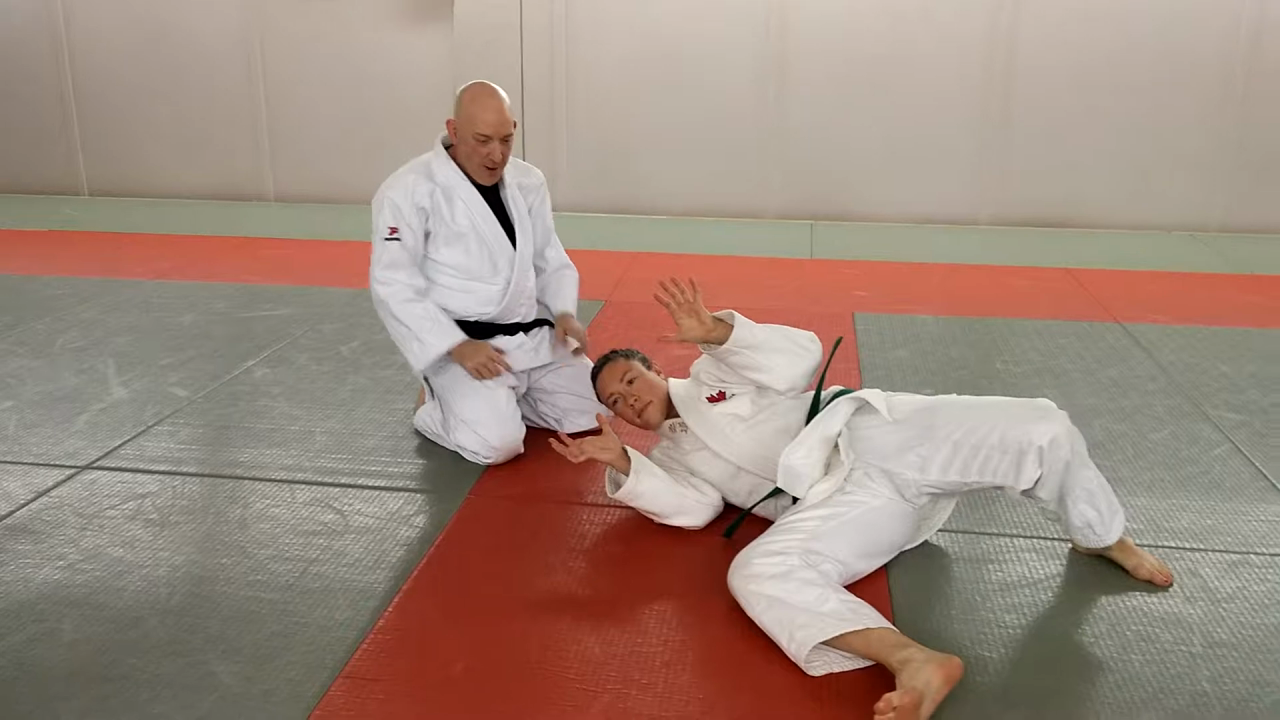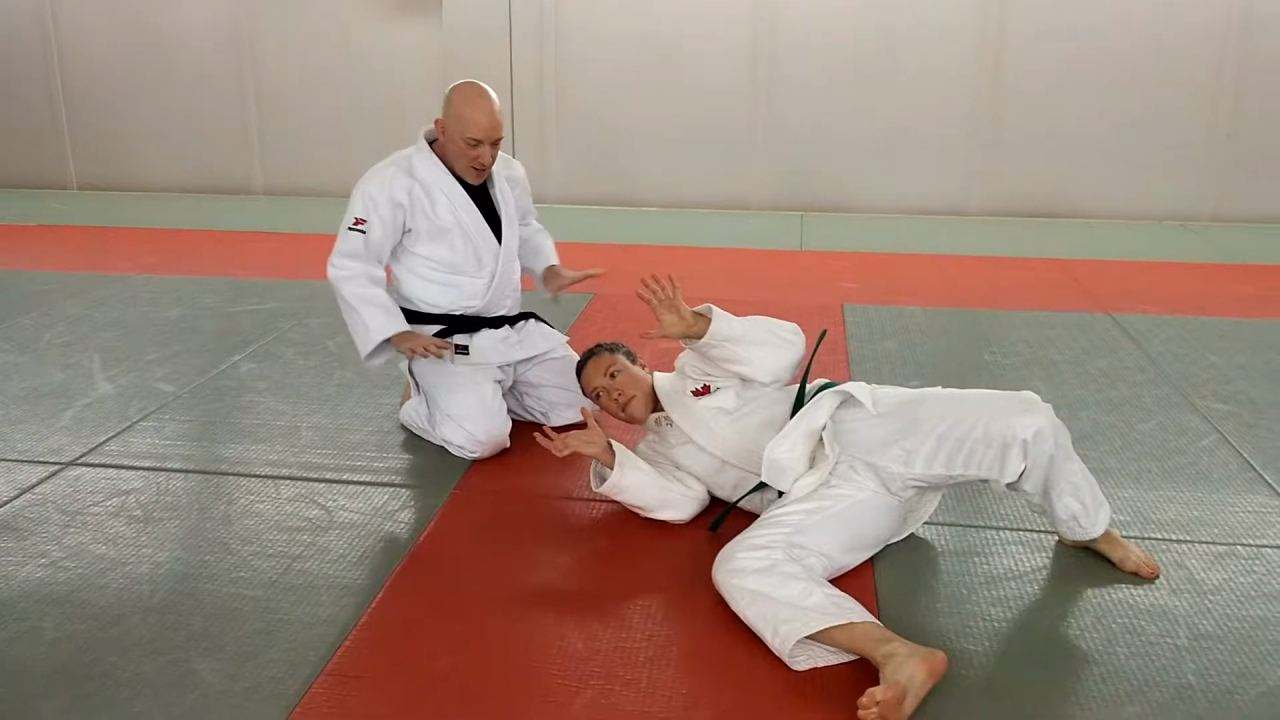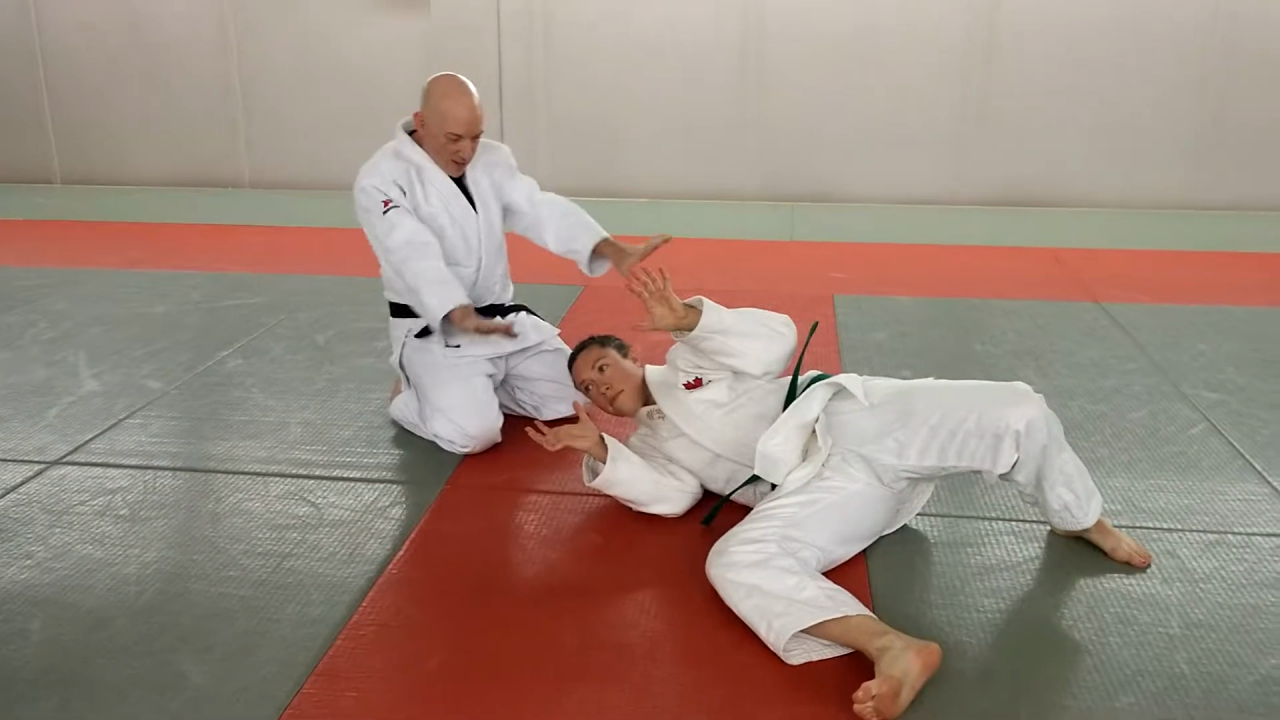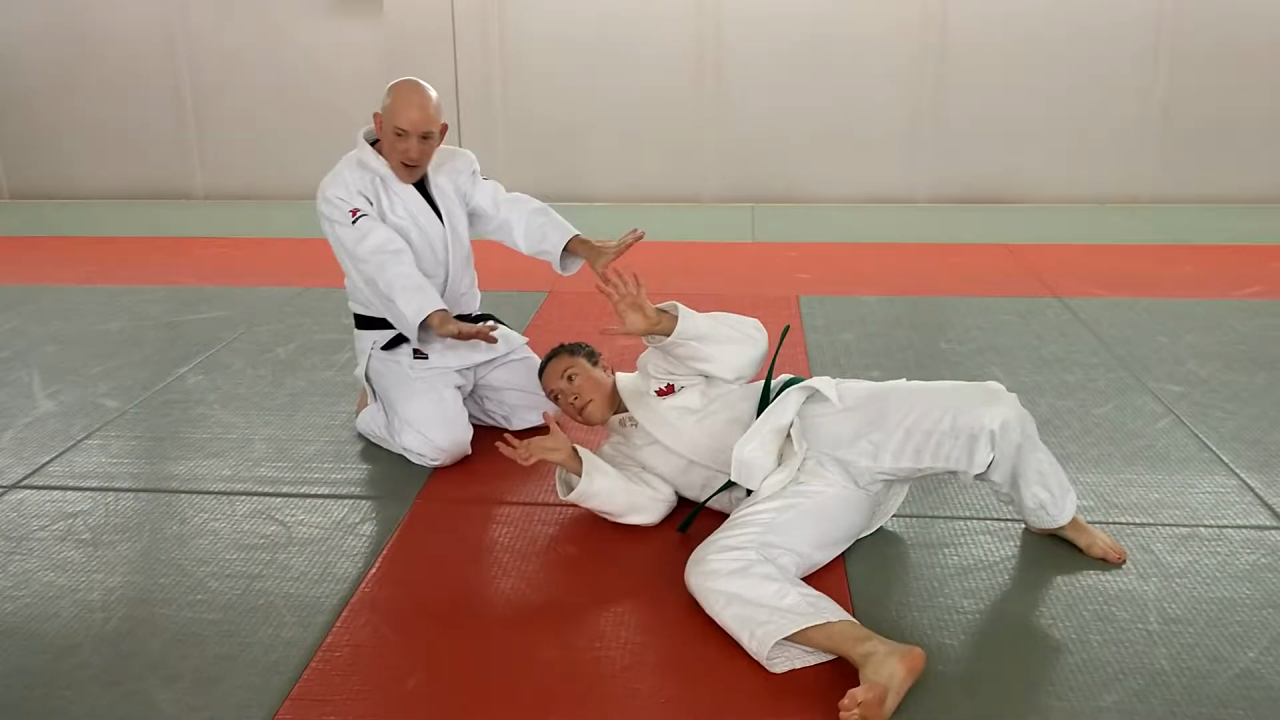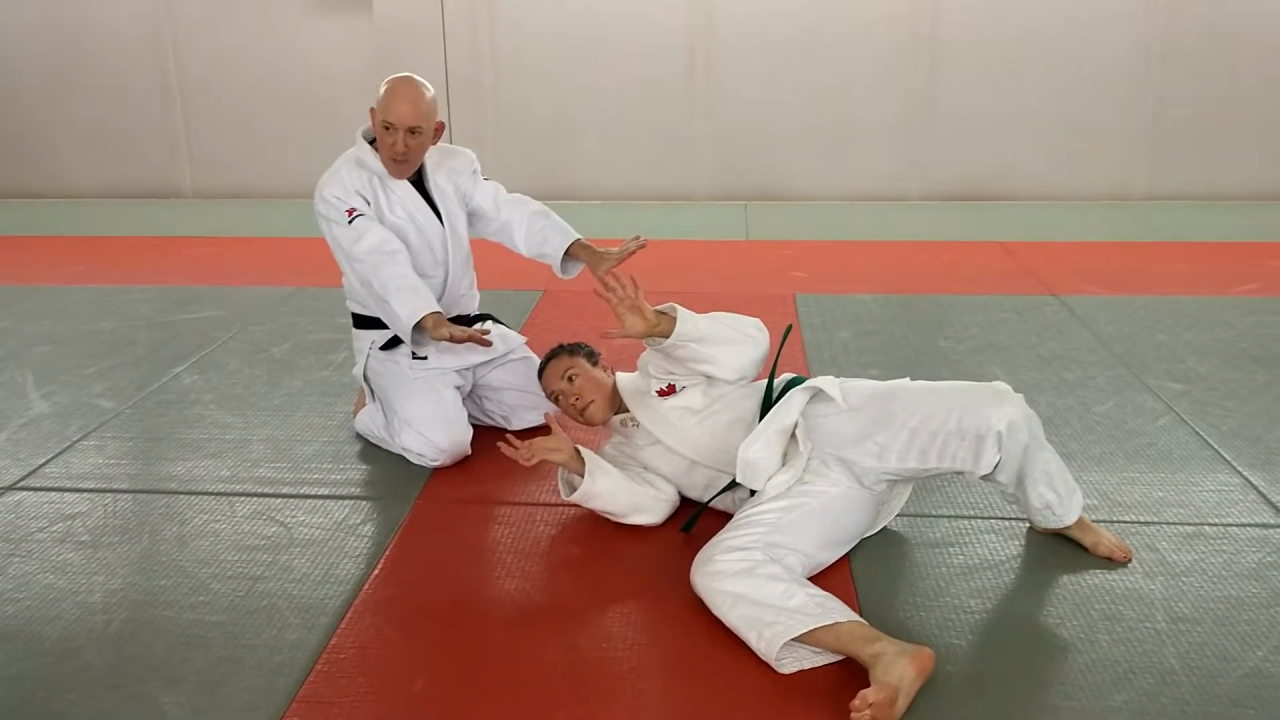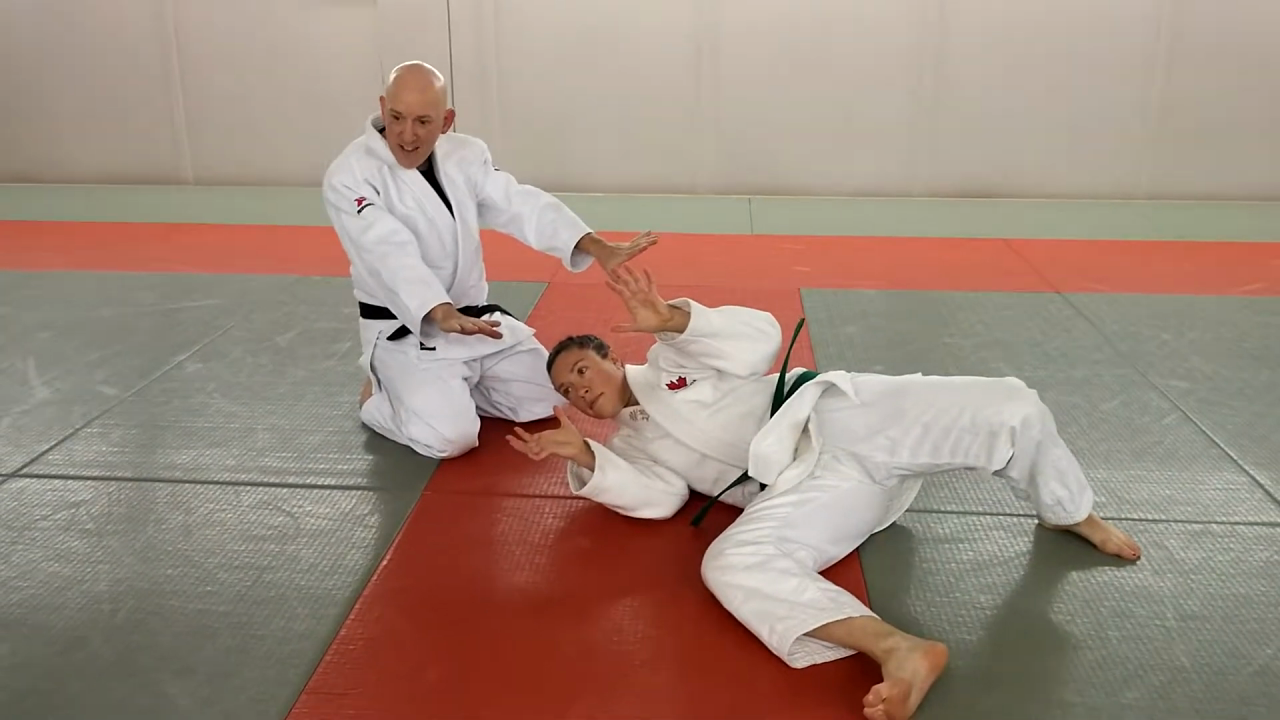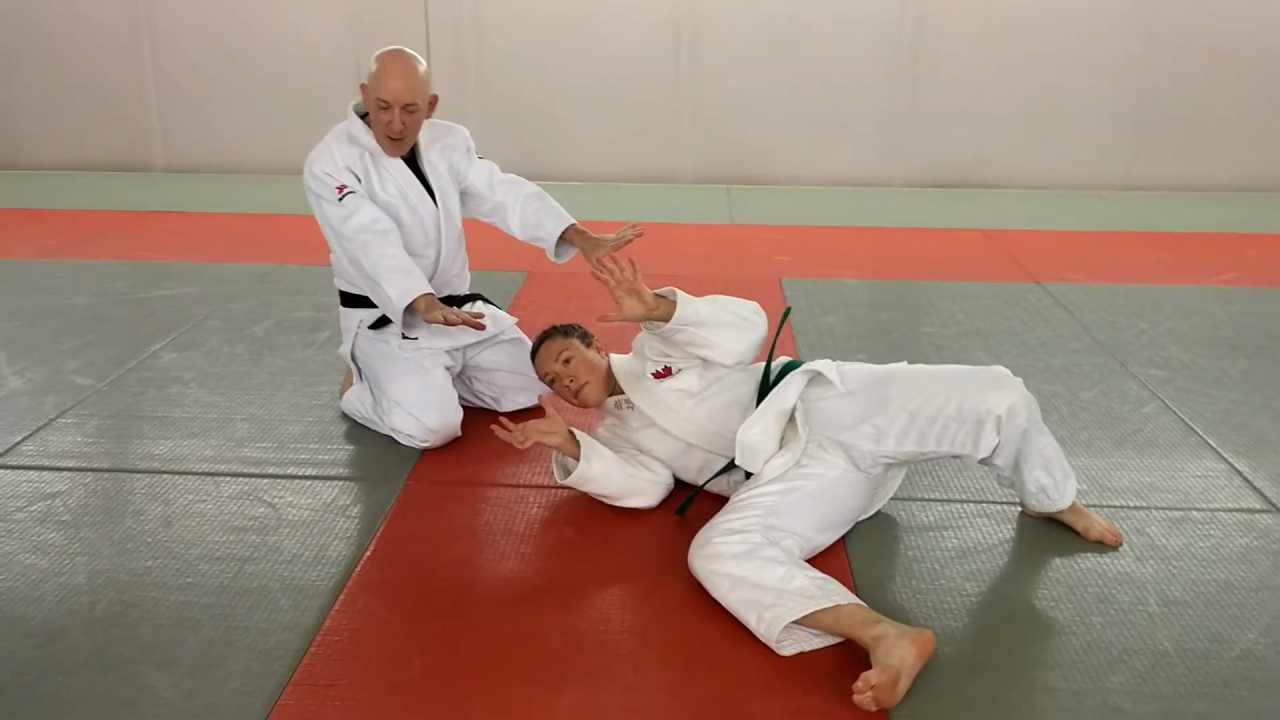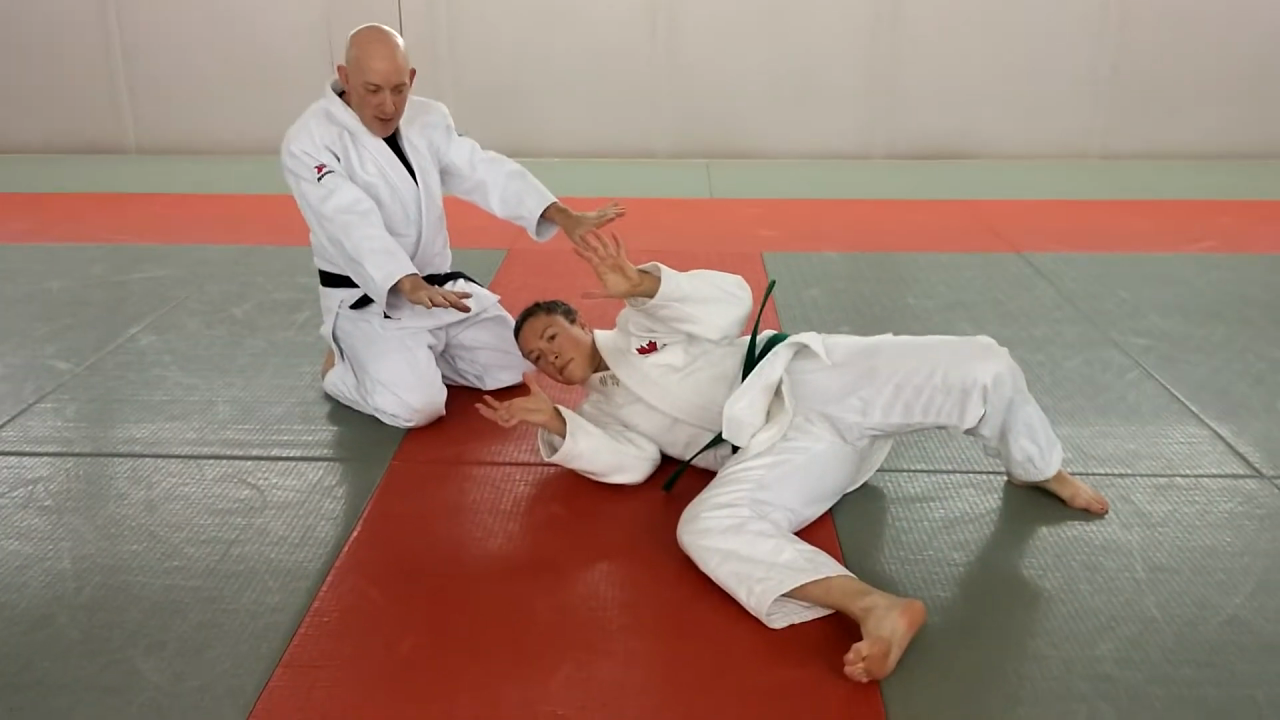
dt=0.3s
person 1, frame 1
left shoulder: (713, 370)
right shoulder: (672, 453)
left elbow: (799, 356)
right elbow: (692, 506)
left wrist: (717, 331)
right wrist: (621, 463)
left hip: (877, 433)
right hip: (837, 497)
left knee: (1039, 428)
right knee: (757, 575)
left ankle: (1105, 540)
right ankle: (916, 662)
person 1, frame 2
left shoulder: (696, 365)
right shoulder: (657, 451)
left elbow: (782, 348)
right elbow: (675, 500)
left wrist: (695, 326)
right wrist: (606, 458)
left hip: (859, 425)
right hip: (822, 491)
left knee: (1022, 421)
right knee: (740, 569)
left ankle: (1089, 532)
right ankle: (899, 656)
person 1, frame 3
left shoulder: (689, 355)
right shoulder: (650, 441)
left elbow: (773, 340)
right elbow: (670, 492)
left wrist: (687, 318)
right wrist: (598, 451)
left hip: (853, 418)
right hip: (813, 482)
left knee: (1016, 411)
right knee: (734, 563)
left ankle: (1081, 522)
right ankle: (894, 648)
person 1, frame 4
left shoulder: (659, 365)
right shoulder: (622, 451)
left elbow: (745, 344)
right elbow: (644, 503)
left wrist: (660, 323)
right wrist: (572, 464)
left hip: (828, 421)
right hip: (790, 488)
left knee: (990, 412)
right knee: (713, 570)
left ankle: (1057, 521)
right ankle: (877, 653)
person 1, frame 5
left shoulder: (659, 363)
right shoulder: (623, 451)
left elbow: (745, 344)
right elbow: (647, 503)
left wrist: (658, 325)
right wrist: (573, 463)
left hip: (829, 420)
right hip: (793, 486)
left knee: (995, 411)
right knee: (718, 572)
left ankle: (1061, 519)
right ankle: (885, 653)
person 1, frame 6
left shoulder: (670, 358)
right shoulder: (632, 443)
left elbow: (757, 339)
right elbow: (658, 495)
left wrist: (671, 318)
right wrist: (583, 457)
left hip: (842, 414)
right hip: (805, 482)
left knee: (1010, 407)
right knee: (730, 565)
left ankle: (1071, 516)
right ankle: (899, 649)
person 1, frame 7
left shoulder: (655, 344)
right shoulder: (617, 432)
left elbow: (744, 328)
right elbow: (643, 484)
left wrist: (658, 308)
right wrist: (568, 446)
left hip: (826, 404)
right hip: (789, 469)
left knee: (994, 394)
right knee: (716, 555)
left ankle: (1054, 504)
right ankle: (886, 636)
person 1, frame 8
left shoulder: (638, 324)
right shoulder: (601, 409)
left elbow: (728, 304)
right elbow: (629, 461)
left wrist: (641, 284)
right wrist: (554, 424)
left hip: (815, 377)
right hip: (775, 443)
left knee: (979, 364)
right knee: (706, 530)
left ankle: (1040, 472)
right ankle: (876, 607)
person 2, frame 1
left shoulder: (527, 181)
right shoulder: (409, 190)
left elbow: (550, 256)
right elbow: (392, 283)
left wrist: (565, 314)
right wrist: (457, 346)
left hip: (531, 337)
right hip: (463, 347)
left knee: (596, 414)
right knee: (497, 443)
left ankle: (509, 396)
right ankle: (435, 403)
person 2, frame 2
left shoulder: (509, 174)
right shoulder: (391, 184)
right elbow: (350, 268)
left wrist: (549, 271)
right wrist: (396, 334)
left hip: (516, 331)
right hip: (445, 343)
left knee: (582, 407)
right knee: (483, 438)
left ankle: (492, 390)
right ankle: (421, 399)
person 2, frame 3
left shoulder: (492, 159)
right shoulder: (380, 178)
left elbow: (542, 212)
right elbow: (413, 255)
left wrist: (611, 249)
right wrist: (460, 317)
left hip: (501, 319)
right hip: (434, 330)
left knee: (571, 400)
right knee: (472, 432)
left ankle: (480, 385)
right ankle: (412, 394)
person 2, frame 4
left shoulder: (455, 166)
right shoulder: (343, 189)
left elbow: (510, 213)
right elbow: (386, 264)
left wrist: (584, 248)
right wrist: (439, 321)
left hip: (469, 328)
right hip: (401, 342)
left knee: (543, 408)
right knee: (442, 445)
left ankle: (449, 396)
right ankle: (378, 405)
person 2, frame 5
left shoulder: (455, 166)
right shoulder: (341, 187)
left elbow: (510, 214)
right elbow: (382, 266)
left wrist: (587, 252)
right wrist: (433, 323)
left hip: (468, 327)
right hip: (398, 342)
left knee: (542, 407)
right knee: (443, 446)
left ankle: (449, 397)
right ankle: (374, 407)
person 2, frame 6
left shoulder: (465, 155)
right shoulder: (350, 176)
left elbow: (519, 205)
right elbow: (391, 254)
left wrist: (596, 246)
right wrist: (442, 314)
left hip: (475, 317)
right hip: (407, 332)
left knee: (549, 399)
right knee: (450, 436)
left ankle: (452, 388)
right ankle: (380, 396)
person 2, frame 7
left shoulder: (448, 141)
right shoulder: (331, 162)
left elbow: (503, 194)
right elbow: (373, 244)
left wrist: (581, 238)
right wrist: (424, 304)
left hip: (457, 308)
right hip: (386, 321)
left knee: (530, 389)
right knee: (432, 426)
left ankle: (437, 378)
right ankle: (363, 387)
person 2, frame 8
left shoulder: (427, 119)
right shoulder: (308, 141)
left elbow: (484, 172)
right elbow: (353, 224)
left wrist: (562, 216)
right wrist: (409, 285)
left hip: (439, 285)
right hip: (368, 302)
left knee: (514, 366)
right knee: (416, 406)
left ankle: (420, 356)
right ankle: (342, 367)
